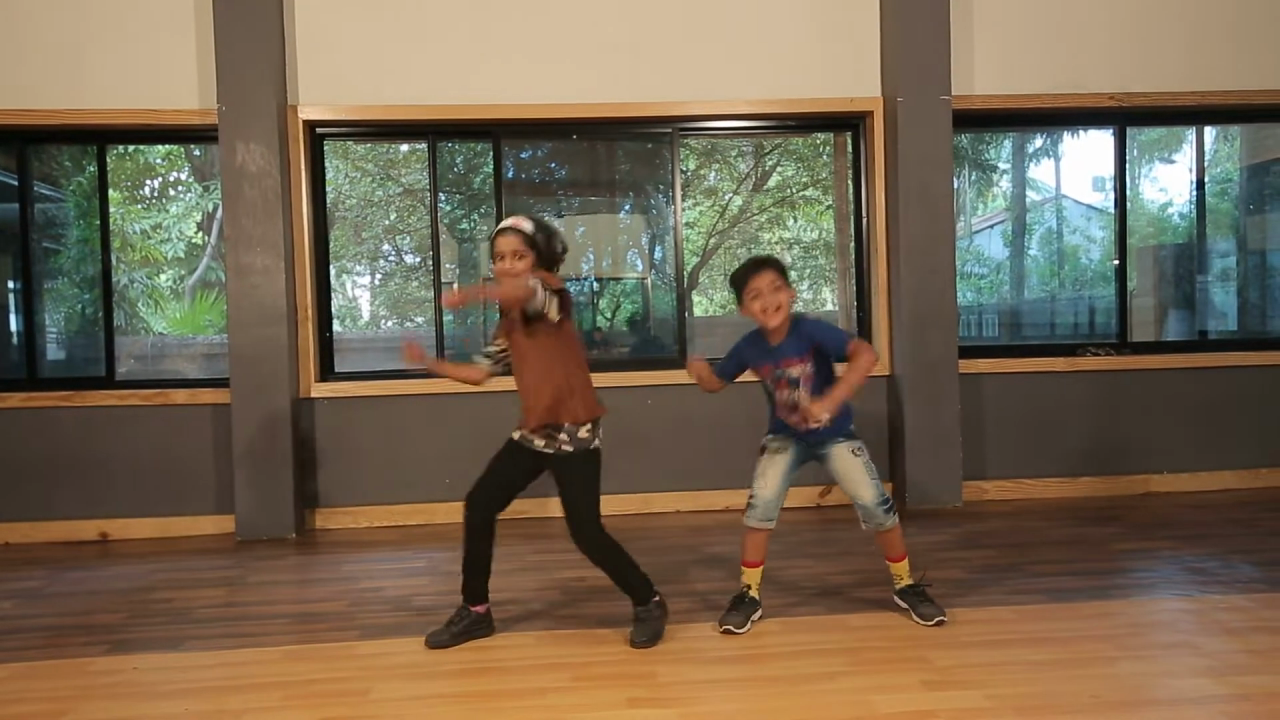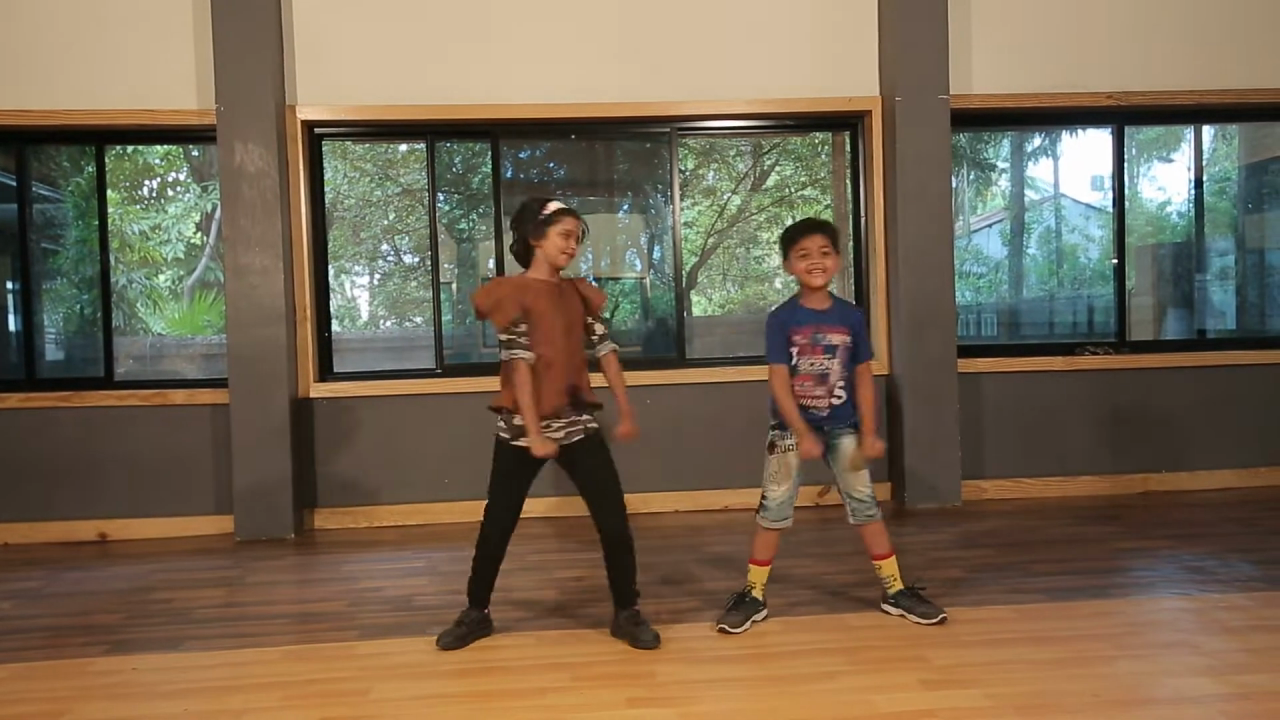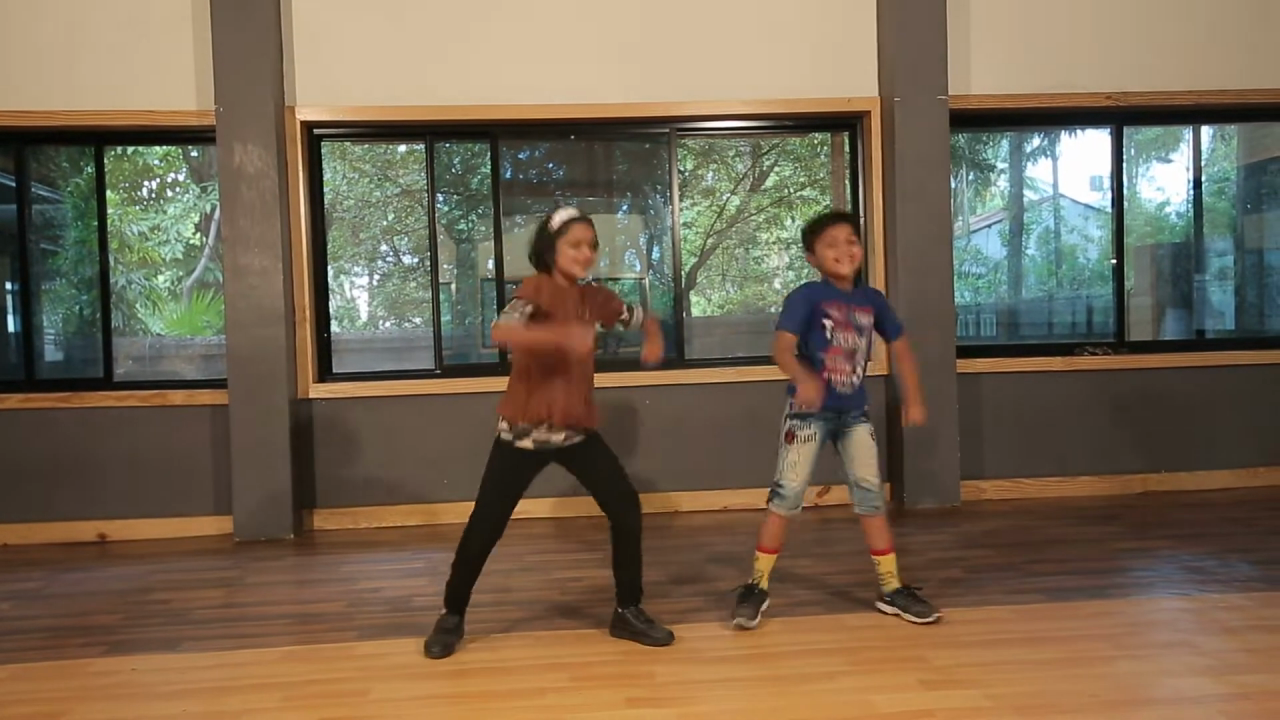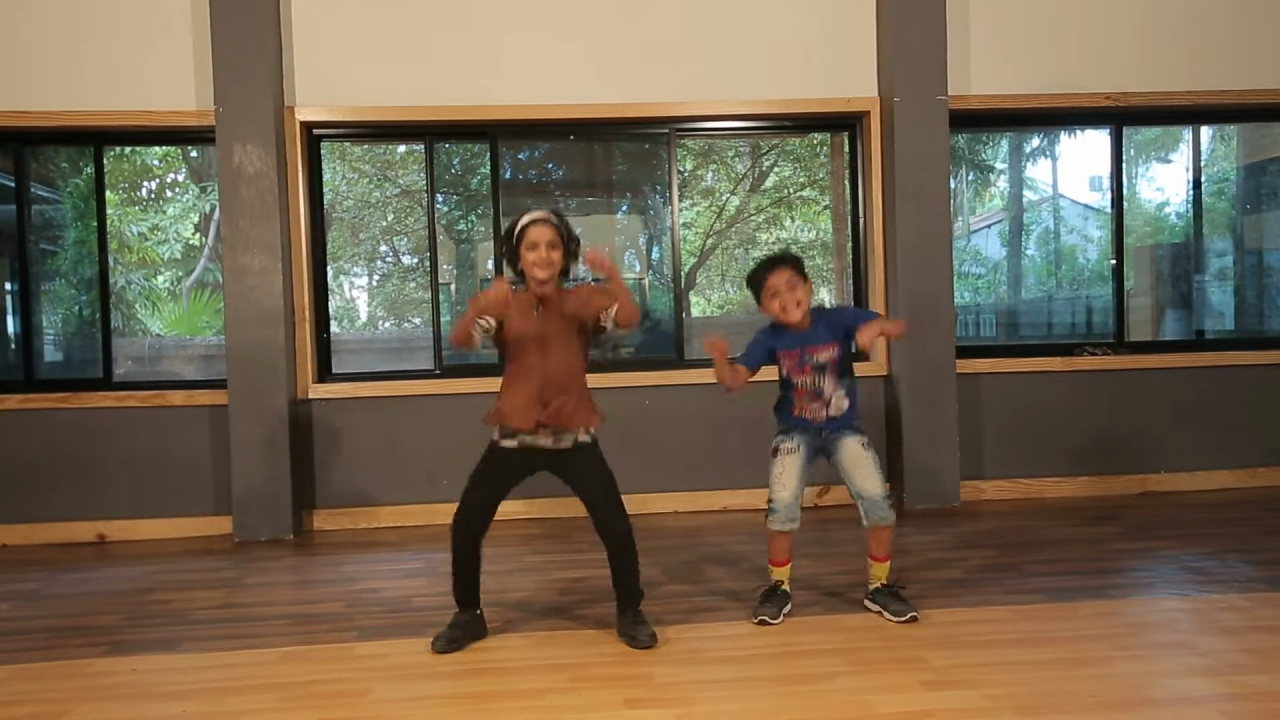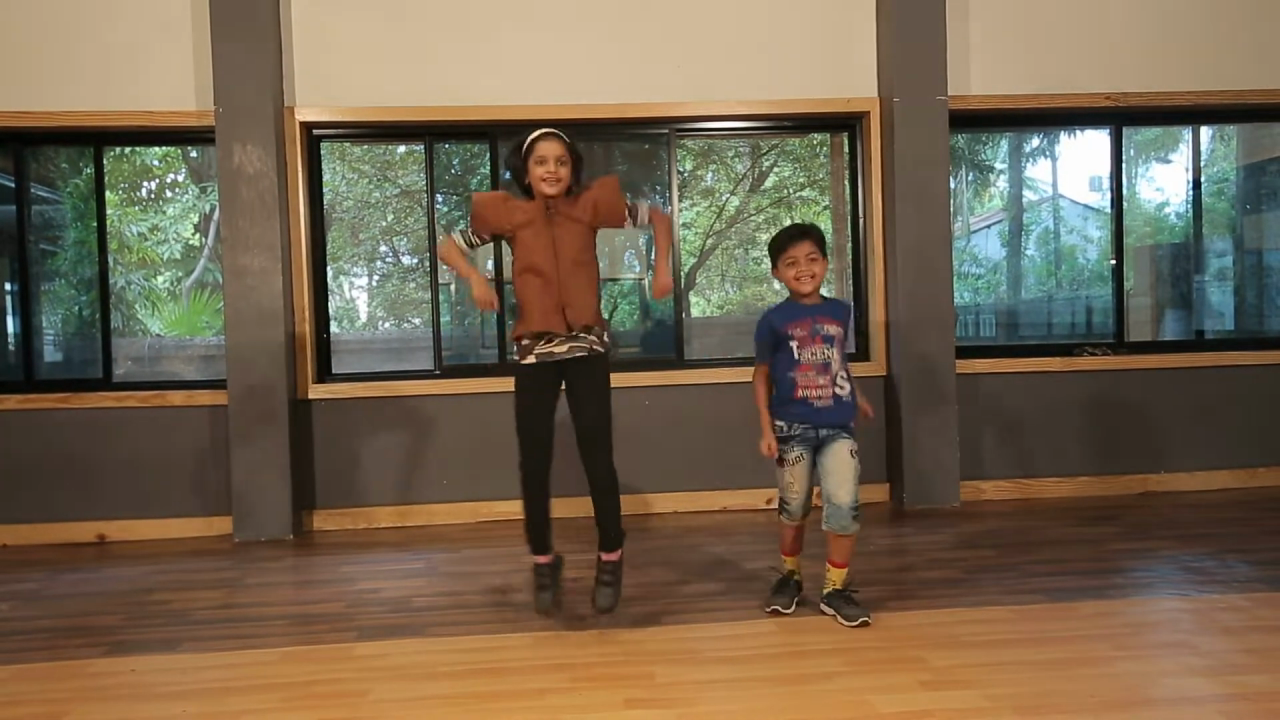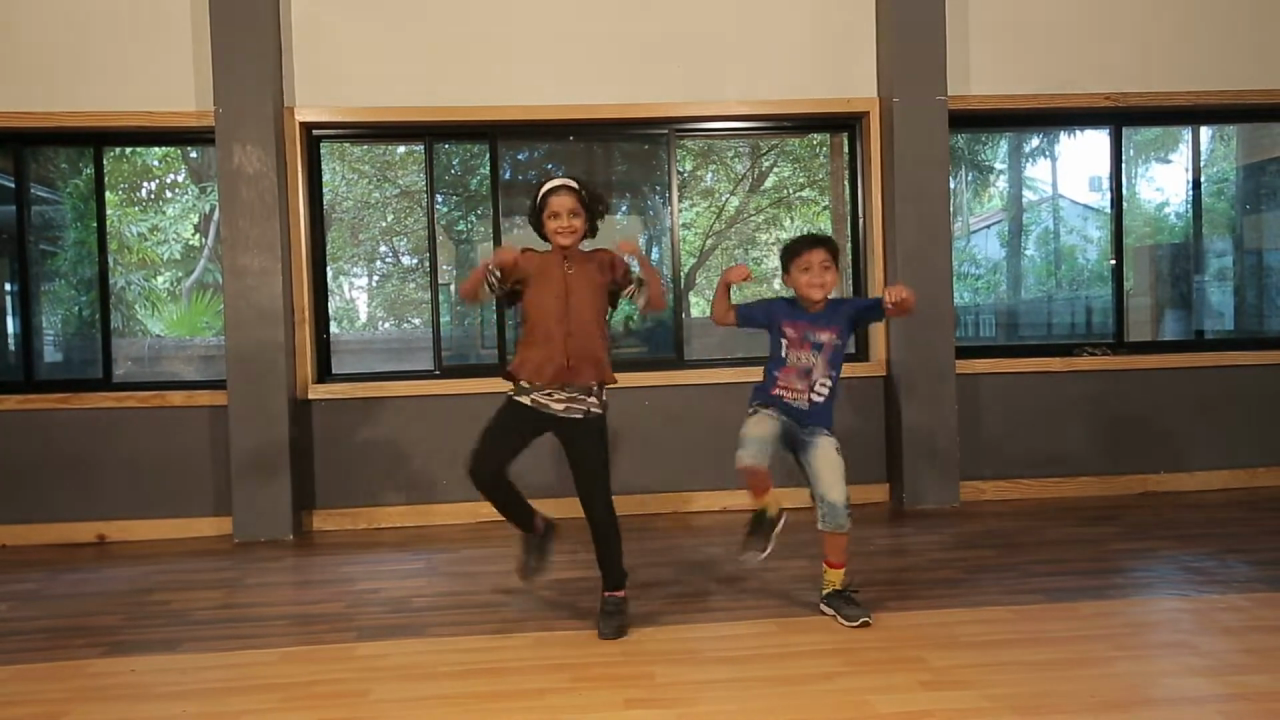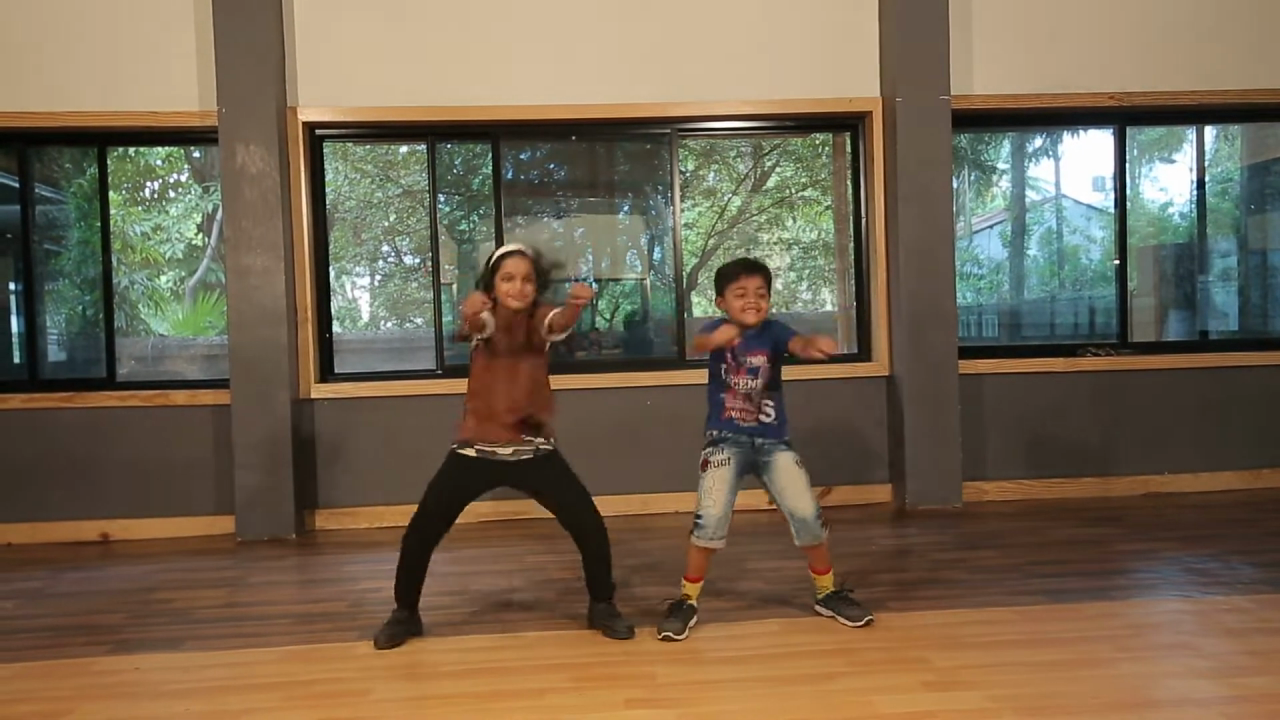
dt=0.4s
person 1, frame 1
left shoulder: (548, 295)
right shoulder: (509, 320)
left elbow: (523, 288)
right elbow: (480, 372)
left wrist: (471, 294)
right wrist: (429, 363)
left hip: (574, 433)
right hip: (534, 432)
left knee: (585, 531)
right knee: (478, 506)
left ankle: (648, 604)
right ankle: (475, 610)
person 1, frame 2
left shoulder: (580, 293)
right shoulder: (509, 294)
left elbow: (606, 352)
right elbow: (520, 365)
left wrist: (625, 410)
right wrist: (534, 432)
left hip: (578, 424)
right hip: (523, 427)
left knee: (613, 517)
right knee: (498, 522)
left ankle: (627, 612)
right ankle: (477, 612)
person 1, frame 3
left shoulder: (595, 299)
right shoulder: (538, 292)
left elbow: (640, 318)
right elbow: (502, 333)
left wrist: (653, 338)
right wrist: (562, 336)
left hip: (577, 430)
right hip: (524, 432)
left knee: (626, 509)
right knee: (484, 525)
left ankle: (627, 610)
right ankle: (452, 616)
person 1, frame 4
left shoulder: (582, 301)
right shoulder: (503, 305)
left elbow: (630, 319)
right elbow: (459, 340)
left wrist: (611, 276)
right wrist: (481, 307)
left hip: (572, 436)
right hip: (515, 437)
left knee: (615, 525)
right knee: (467, 522)
left ankle: (629, 611)
right ankle: (468, 614)
person 1, frame 5
left shoulder: (593, 205)
right shoulder: (507, 212)
left elbow: (658, 217)
right elbow: (449, 247)
left wrist: (663, 267)
right wrist: (474, 279)
left hip: (587, 349)
right hip: (534, 353)
left knee: (597, 458)
right knee: (535, 463)
left ankle: (610, 560)
right ankle: (544, 562)
person 1, frame 6
left shoulder: (607, 265)
right shoulder: (526, 263)
left elbow: (656, 302)
right elbow: (468, 293)
left wrist: (640, 259)
right wrist: (494, 264)
left hip: (584, 400)
right hip: (530, 395)
left knee: (597, 502)
right knee: (482, 467)
left ankle: (614, 594)
right ankle: (533, 527)
person 1, frame 7
left shoulder: (543, 320)
right shoulder: (485, 321)
left elbow: (562, 322)
right elbow: (471, 319)
left wrist: (578, 302)
right wrist: (475, 308)
left hip: (533, 448)
right hip: (477, 448)
left knee: (590, 526)
right knee: (419, 533)
left ankle: (602, 605)
right ankle: (405, 613)
person 2, frame 1
left shoulder: (812, 331)
right shoulder: (747, 348)
left elbow: (866, 354)
right elbow: (715, 382)
left wrist: (832, 399)
right wrist: (700, 372)
left hip: (834, 433)
right hip: (785, 436)
left knee: (876, 508)
right knee: (759, 509)
left ankle: (906, 586)
right ankle: (748, 595)
person 2, frame 2
left shoulder: (851, 316)
right shoulder: (781, 318)
left elbow: (863, 377)
right elbow: (778, 383)
left wrist: (869, 434)
right wrist: (802, 434)
left hip: (843, 425)
right hip: (790, 426)
left knee: (865, 505)
right knee: (774, 507)
left ankle: (896, 591)
right ankle: (753, 595)
person 2, frame 3
left shoulder: (873, 301)
right shoulder: (809, 294)
left elbow: (900, 350)
right elbow: (782, 347)
left wrist: (913, 399)
right wrist: (803, 379)
left hip: (853, 412)
right hip: (809, 411)
left knee: (872, 497)
right knee: (786, 496)
left ankle: (892, 590)
right ankle: (756, 586)
person 2, frame 4
left shoulder: (839, 319)
right shoulder: (769, 339)
left elbow: (897, 327)
right elbow: (734, 379)
left wrist: (877, 328)
right wrist: (719, 359)
left hip: (843, 428)
right hip: (796, 431)
left knee: (879, 506)
right knee: (781, 511)
left ankle: (878, 587)
right ankle: (779, 588)
person 2, frame 5
left shoulder: (840, 310)
right shoulder: (774, 320)
right elbow: (761, 375)
left wrist: (857, 395)
right wrist: (765, 430)
left hip: (837, 427)
right hip: (792, 427)
left knee: (843, 509)
right knee: (794, 509)
left ankle: (834, 591)
right ankle: (790, 577)
person 2, frame 6
left shoulder: (847, 311)
right shoulder: (776, 310)
left elbow: (895, 307)
right elbow: (721, 317)
left wrist: (900, 297)
right wrist: (724, 283)
left hip: (816, 425)
right hip: (770, 411)
left knee: (836, 509)
right knee: (750, 459)
left ankle: (833, 591)
right ankle: (766, 512)
person 2, frame 7
left shoulder: (774, 331)
right shoulder: (719, 331)
left elbow: (800, 342)
right elbow: (697, 344)
left wrist: (813, 345)
right wrist: (715, 338)
left hip: (772, 442)
right hip: (725, 440)
left knee: (808, 519)
right knee: (709, 524)
left ankle: (828, 593)
right ankle: (686, 602)
